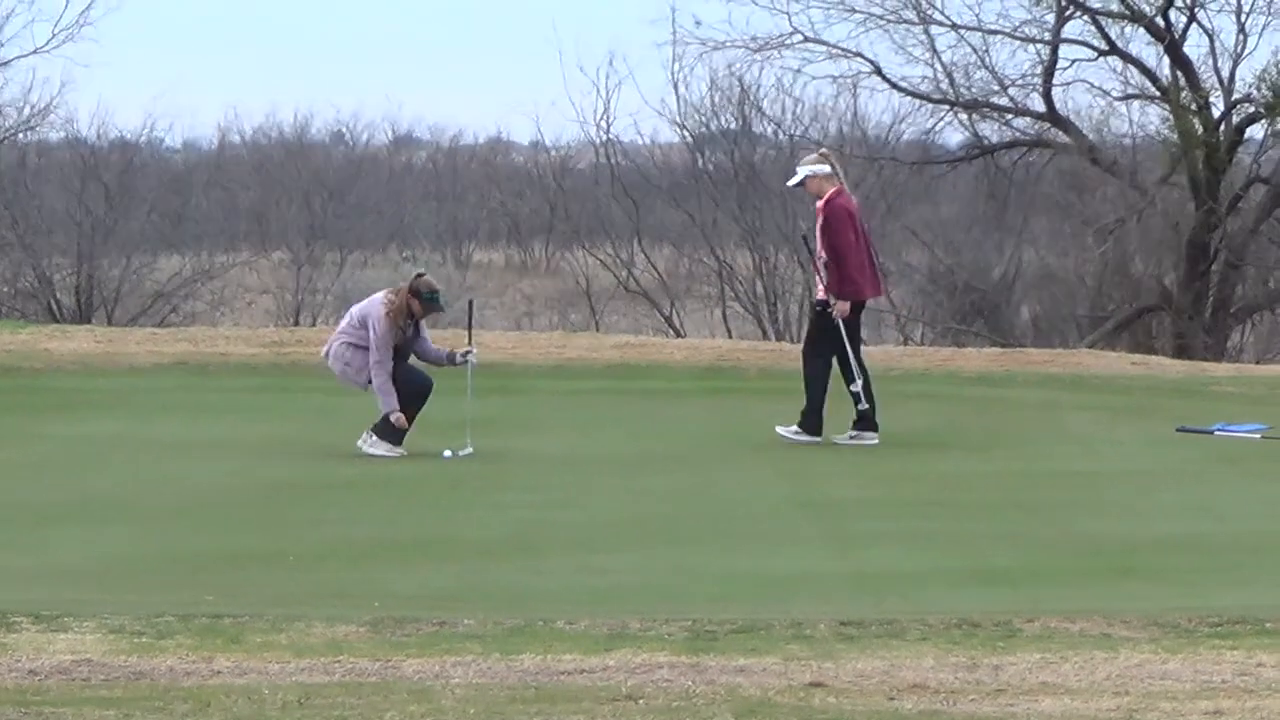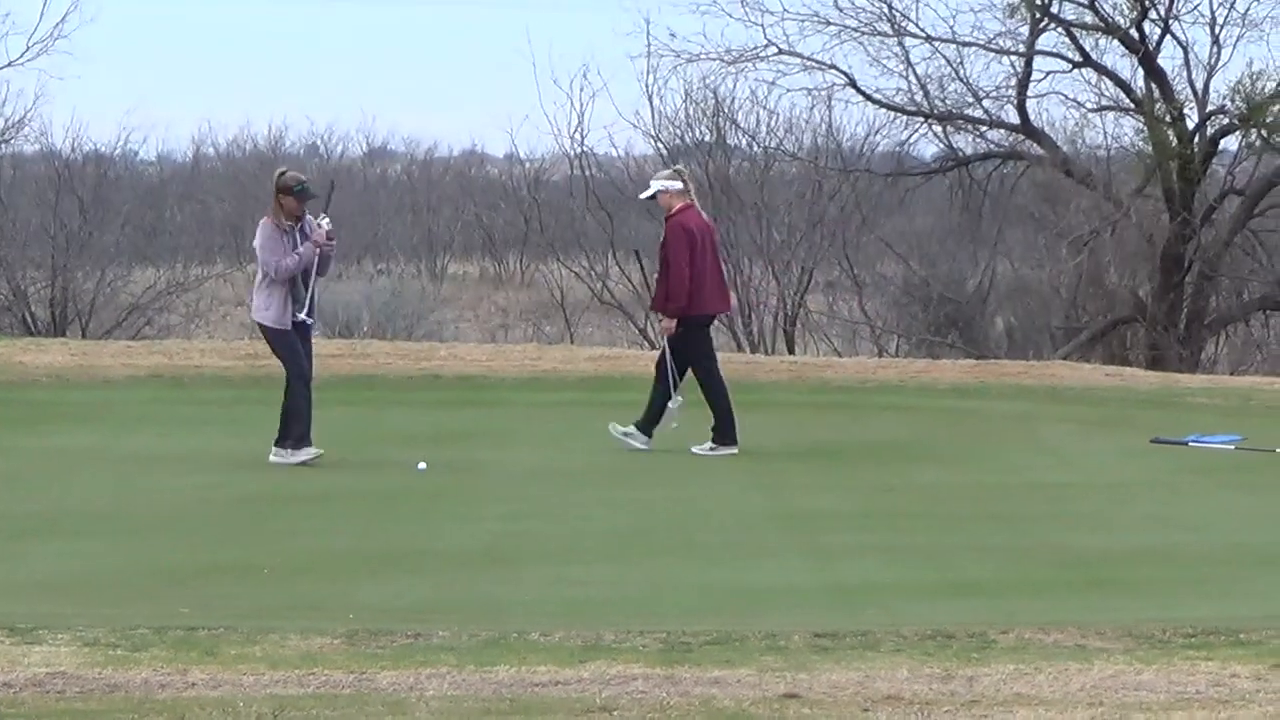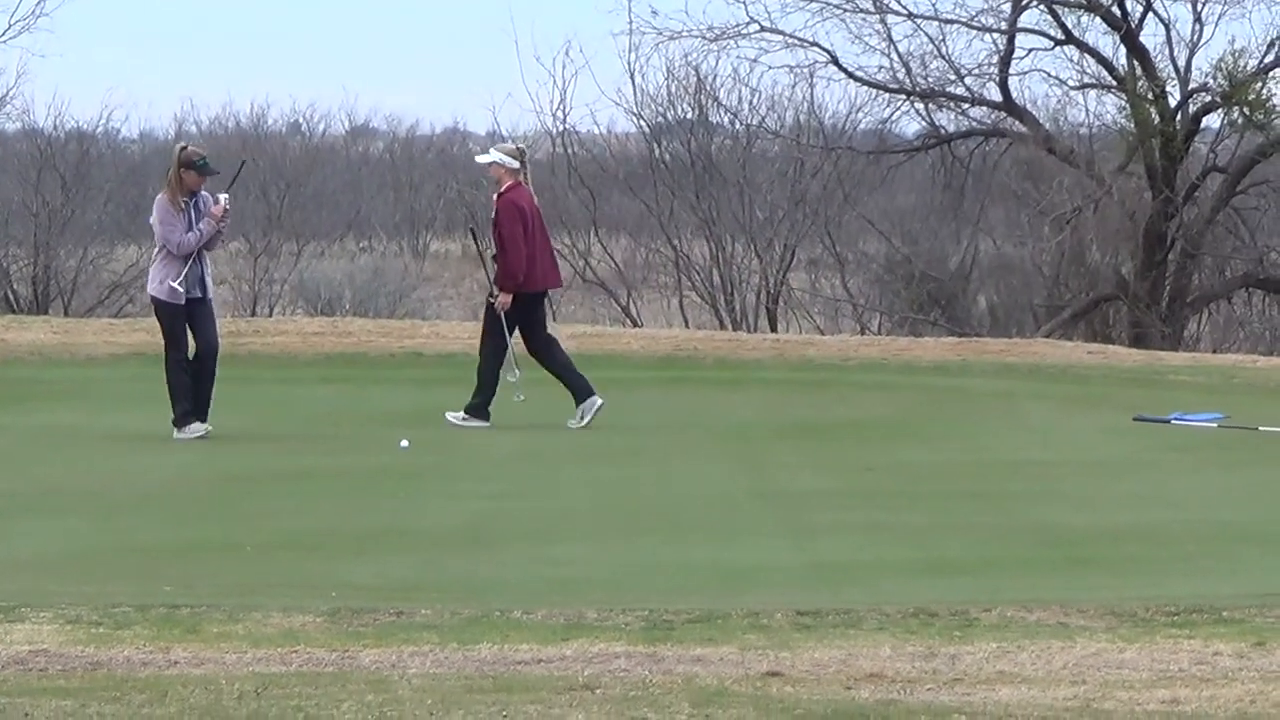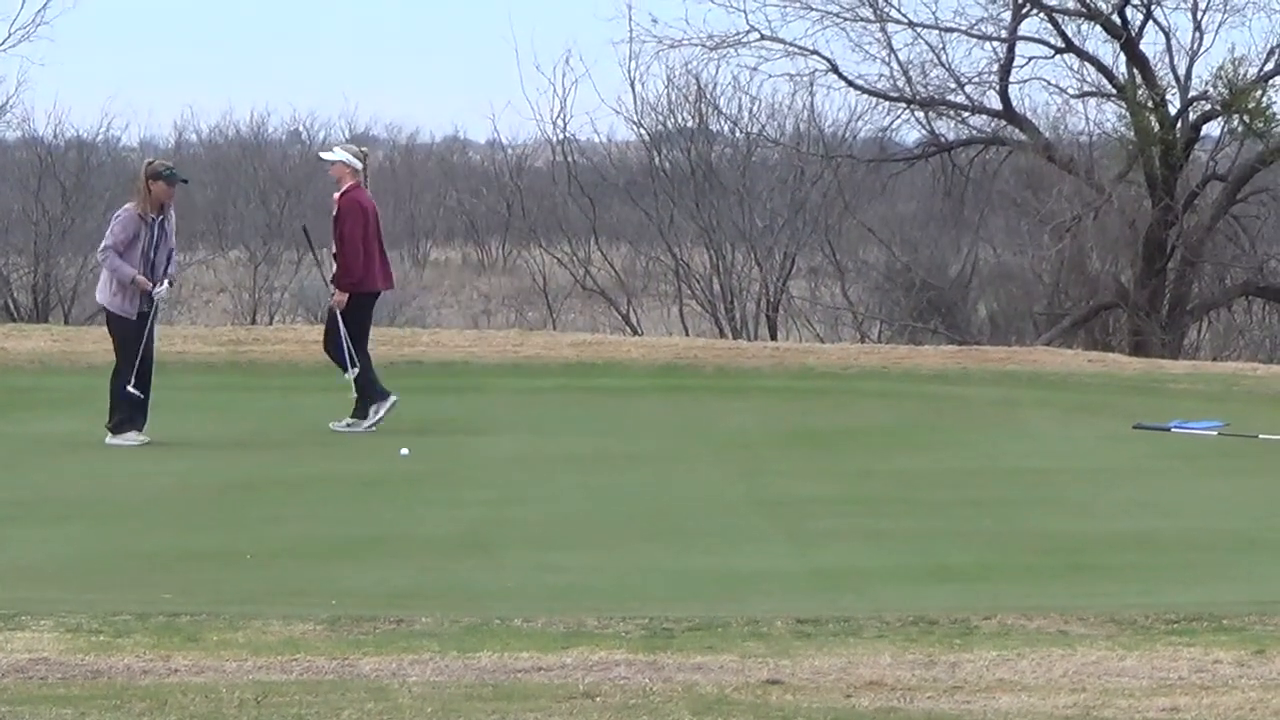
dt=0.7s
person 1, frame 1
left shoulder: (835, 207)
right shoulder: (839, 204)
left elbow: (846, 254)
left wrist: (843, 295)
left hip: (839, 296)
right hip: (850, 294)
left knee: (816, 355)
right knee: (848, 358)
left ankle: (810, 427)
right ankle: (865, 427)
person 1, frame 2
left shoulder: (678, 224)
right shoulder: (699, 218)
left elbow: (679, 272)
left wrist: (671, 313)
left hip: (691, 309)
right hip: (704, 305)
left knee: (705, 371)
right knee: (668, 367)
left ankle: (725, 438)
right ankle: (644, 430)
person 1, frame 3
left shoulder: (508, 201)
right shoulder: (523, 195)
left elbow: (513, 249)
left wrist: (506, 289)
left hip: (520, 285)
right hip: (535, 281)
left knee: (493, 345)
right knee: (540, 344)
left ankle: (477, 413)
right ankle: (585, 396)
person 1, frame 4
left shoulder: (351, 200)
right shoulder: (357, 197)
left elbow: (352, 248)
left wrist: (344, 287)
left hip: (358, 285)
right hip: (366, 283)
left knee: (336, 344)
right knee: (353, 345)
left ankle: (379, 396)
right ankle: (362, 414)
person 2, frame 1
left shoulder: (413, 309)
right shoulder: (384, 312)
left elbow: (422, 346)
right elbow: (379, 366)
left wrist: (452, 357)
right wrist: (392, 409)
left hip: (376, 351)
right hip: (349, 352)
left knee: (422, 384)
right knee: (414, 384)
left ankle: (377, 435)
right ankle: (381, 441)
person 2, frame 2
left shoulder: (308, 224)
right shoulder: (269, 227)
left elbow: (320, 270)
right elbow: (278, 268)
left wrist: (325, 245)
right wrist: (309, 247)
left hip: (300, 312)
right hip: (274, 313)
left knee: (301, 376)
right knee: (299, 373)
left ankle: (285, 446)
right ankle: (297, 445)
person 2, frame 3
left shoulder: (205, 200)
right shoulder: (165, 203)
left elbow: (209, 244)
right elbow: (179, 245)
left wrist: (220, 223)
right wrist: (210, 222)
left hip: (199, 287)
right hip: (169, 288)
left knee: (209, 348)
right knee: (178, 354)
left ankle: (194, 413)
right ankle: (184, 422)
person 2, frame 4
left shoulder: (168, 216)
right shoulder: (129, 215)
left elbow: (167, 255)
right elbow: (105, 253)
left wrist: (164, 280)
right wrist: (133, 276)
left hip: (145, 300)
right hip: (120, 298)
left knee: (144, 360)
right knee: (128, 360)
left ankle: (132, 425)
right ankle: (119, 429)
